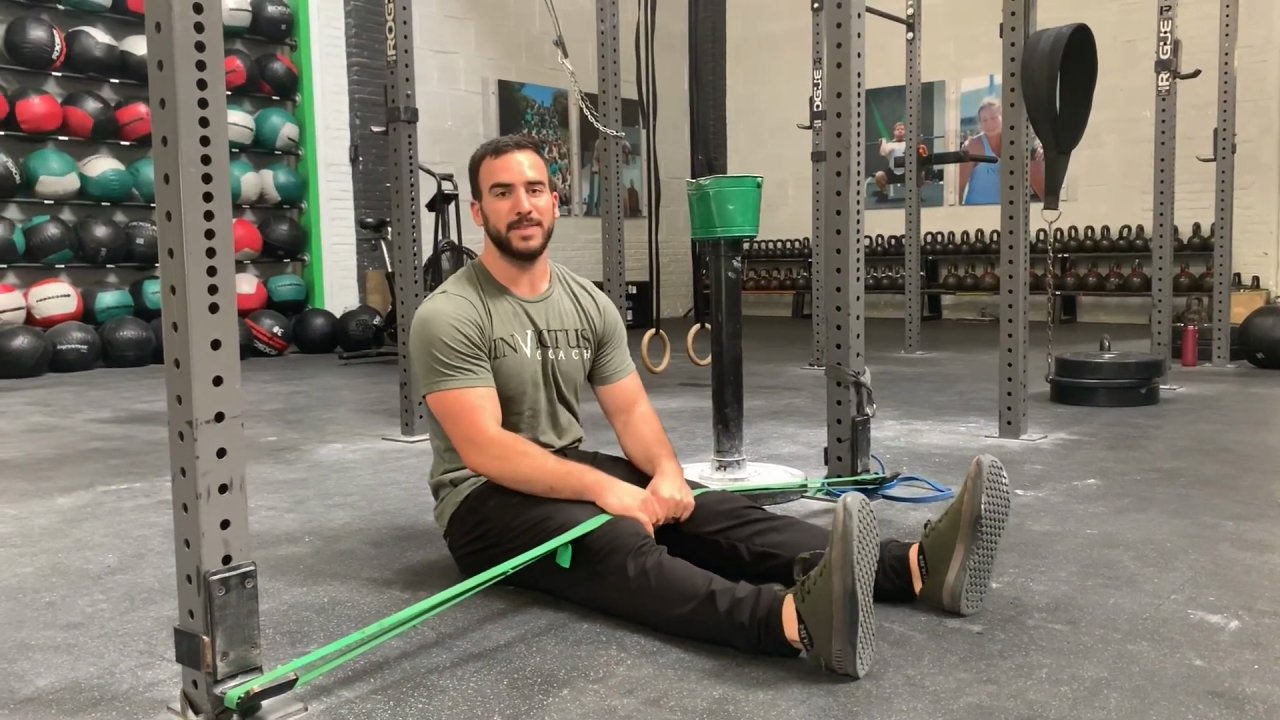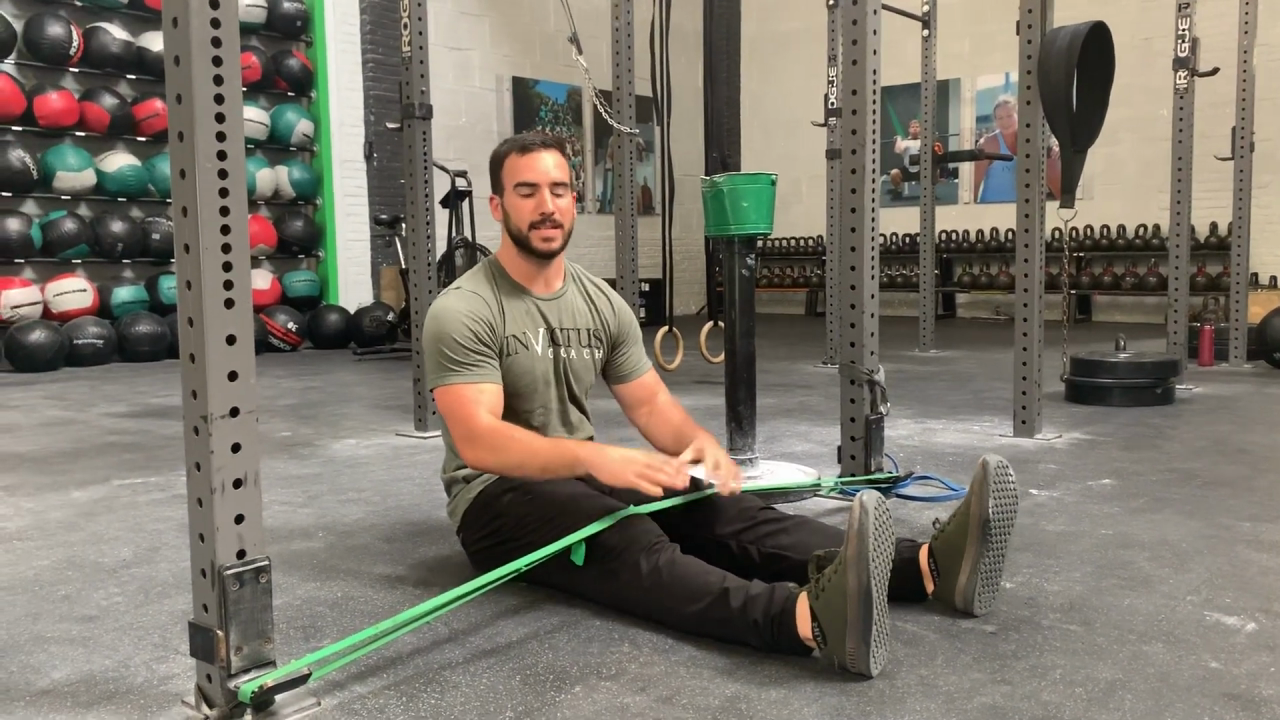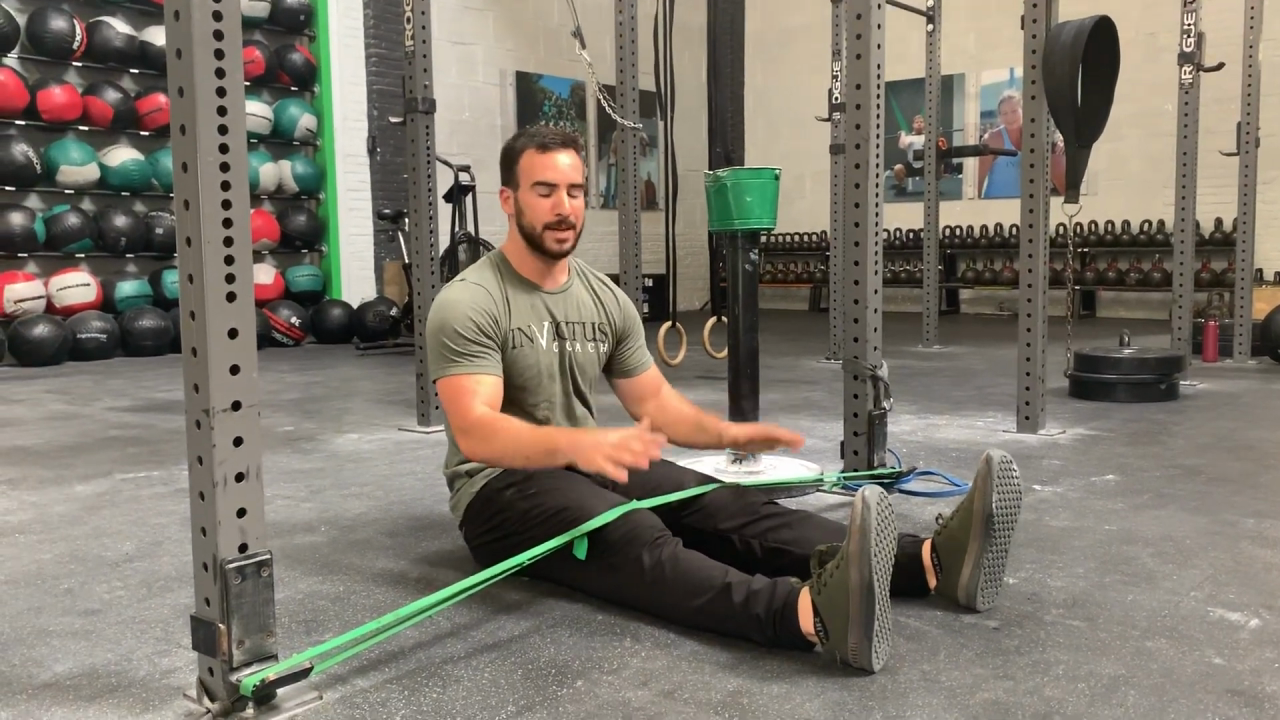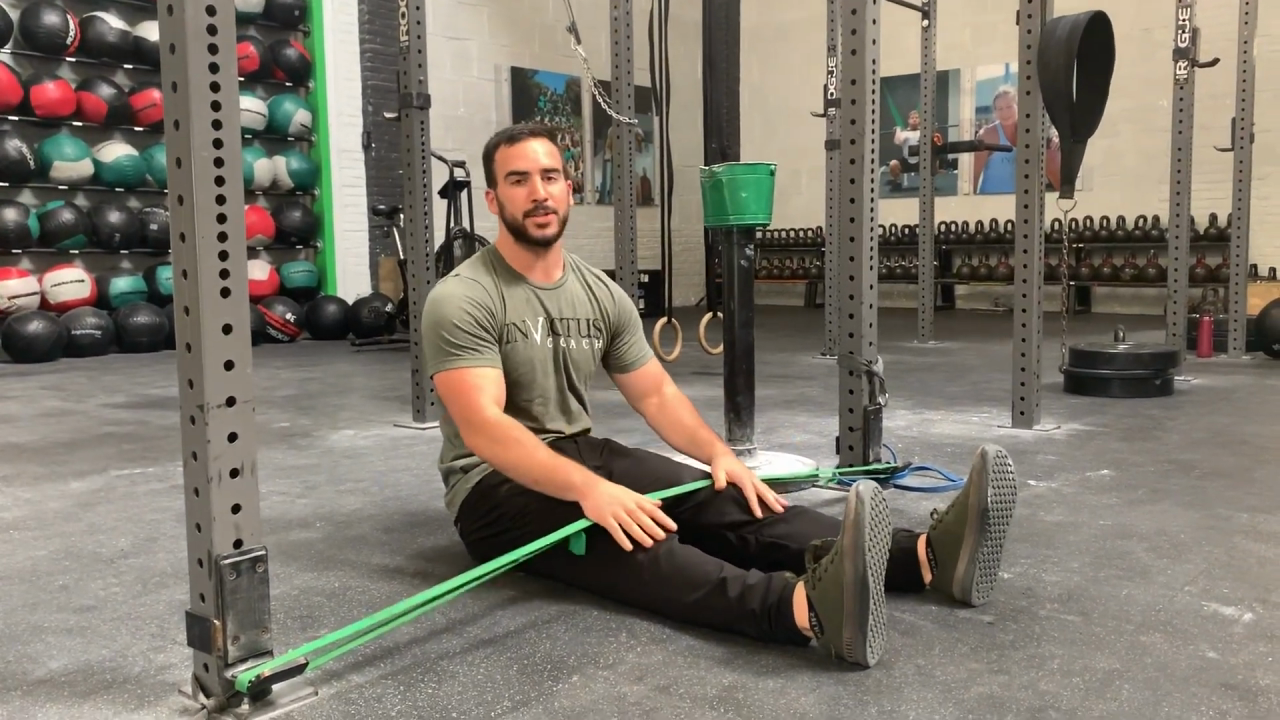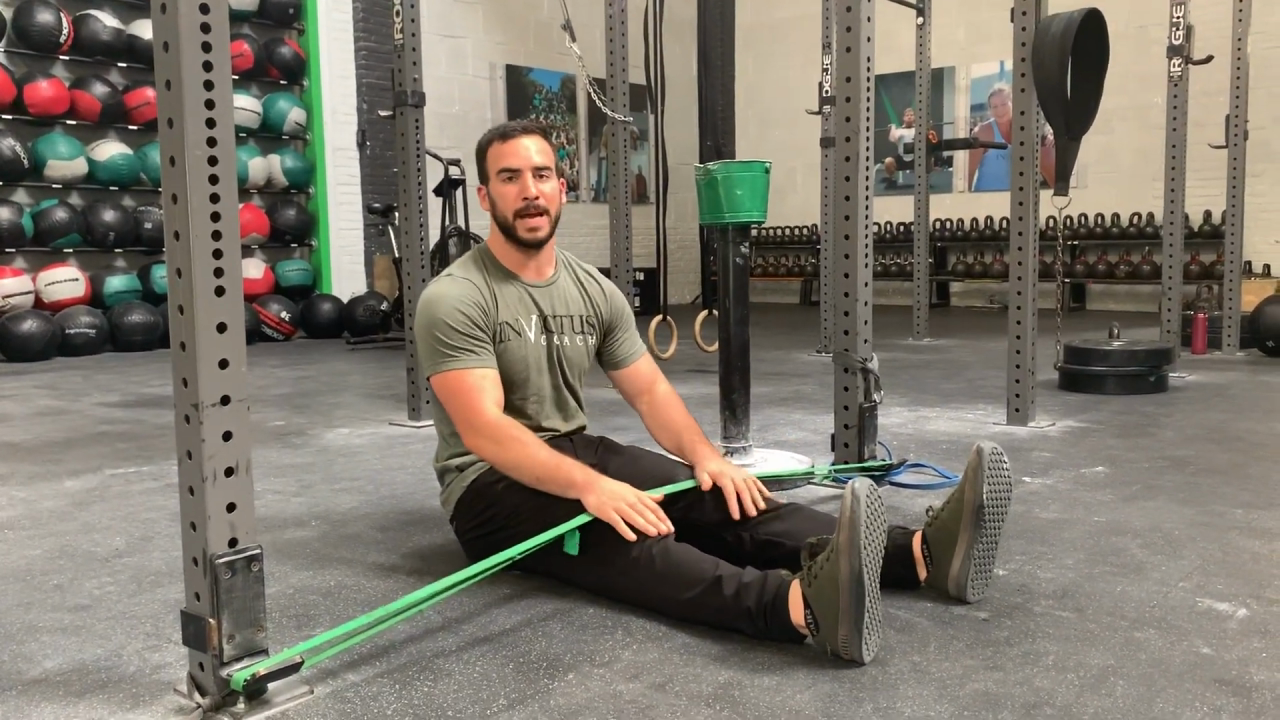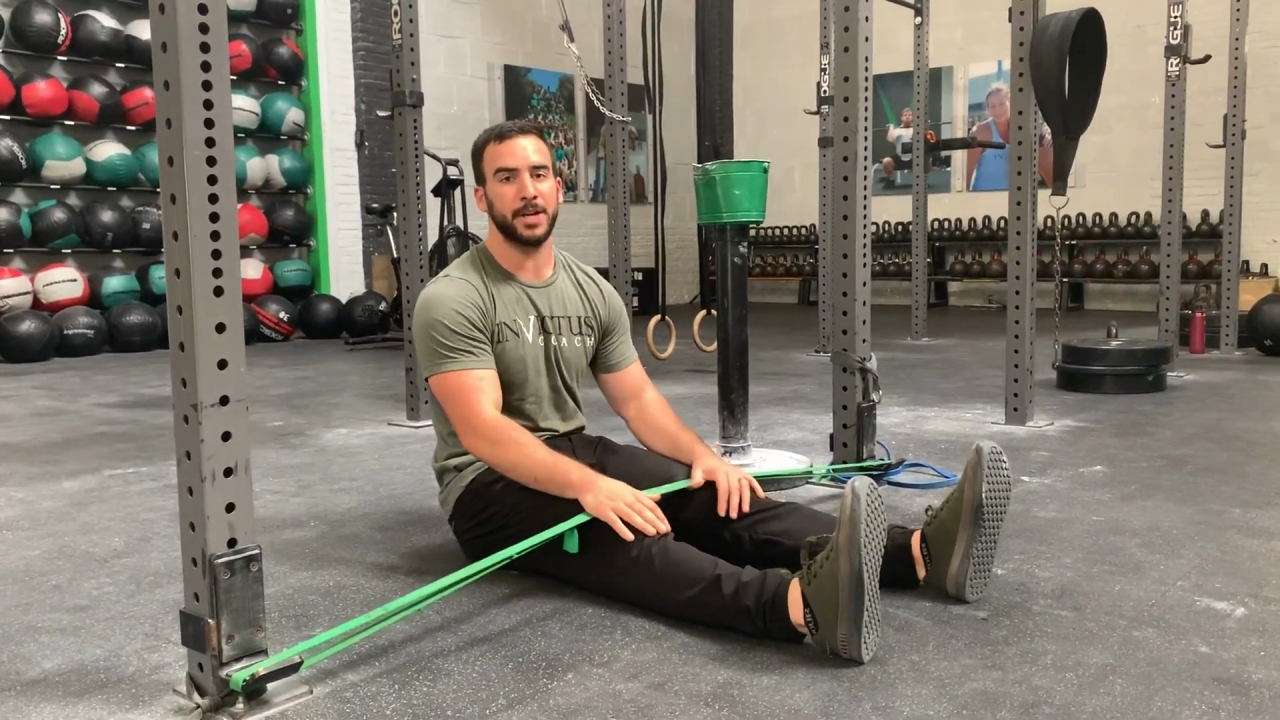
dt=0.4s
person 1, frame 1
left shoulder: (589, 302)
right shoulder: (449, 316)
left elbow: (630, 409)
right elbow: (484, 449)
left wrist: (665, 471)
right wrist: (601, 488)
left hip: (569, 471)
right hip: (485, 501)
left knee: (714, 514)
right knee: (620, 544)
left ankle: (916, 566)
right ankle: (793, 620)
person 1, frame 2
left shoulder: (601, 301)
right shoulder: (463, 312)
left elbow: (650, 403)
right elbow: (479, 441)
left wrist: (699, 440)
right wrist: (592, 456)
left hip: (581, 471)
right hip: (499, 496)
left knee: (724, 513)
right knee: (631, 542)
left ankle: (924, 566)
right ankle: (808, 617)
person 1, frame 3
left shoulder: (605, 297)
right shoulder: (468, 304)
left elbow: (653, 400)
right elbow: (475, 432)
left wrist: (727, 430)
right wrist: (577, 443)
left hip: (586, 464)
right hip: (502, 488)
left knee: (725, 509)
right knee: (632, 537)
left ankle: (928, 561)
right ankle: (809, 613)
person 1, frame 4
left shoulder: (600, 292)
right shoulder: (462, 299)
left elbow: (655, 393)
right elbow: (483, 427)
left wrist: (719, 453)
right wrist: (589, 489)
left hip: (581, 452)
right hip: (495, 486)
left knee: (720, 503)
right knee: (632, 536)
left ankle: (924, 556)
right ankle: (804, 607)
person 1, frame 5
left shoulder: (594, 288)
right shoulder: (454, 299)
left elbow: (648, 390)
right elbow: (484, 429)
left wrist: (705, 455)
right wrist: (591, 487)
left hip: (576, 450)
right hip: (491, 484)
left knee: (715, 501)
right knee: (625, 532)
left ankle: (920, 552)
right ankle: (800, 604)
person 1, frame 6
left shoulder: (591, 290)
right shoulder: (453, 300)
left elbow: (636, 398)
right elbow: (482, 430)
left wrist: (702, 454)
right wrist: (589, 487)
left hip: (575, 450)
right hip: (489, 484)
left knee: (715, 500)
right knee: (625, 531)
left ankle: (919, 552)
right ankle: (799, 603)
